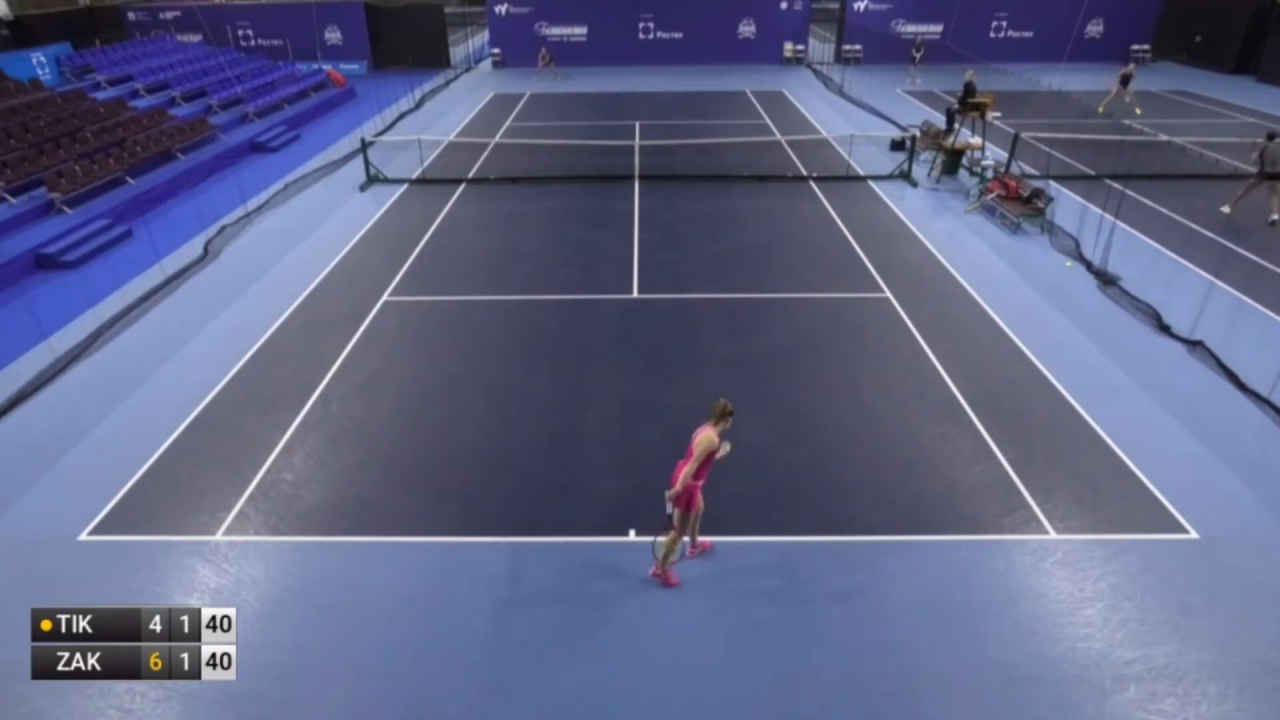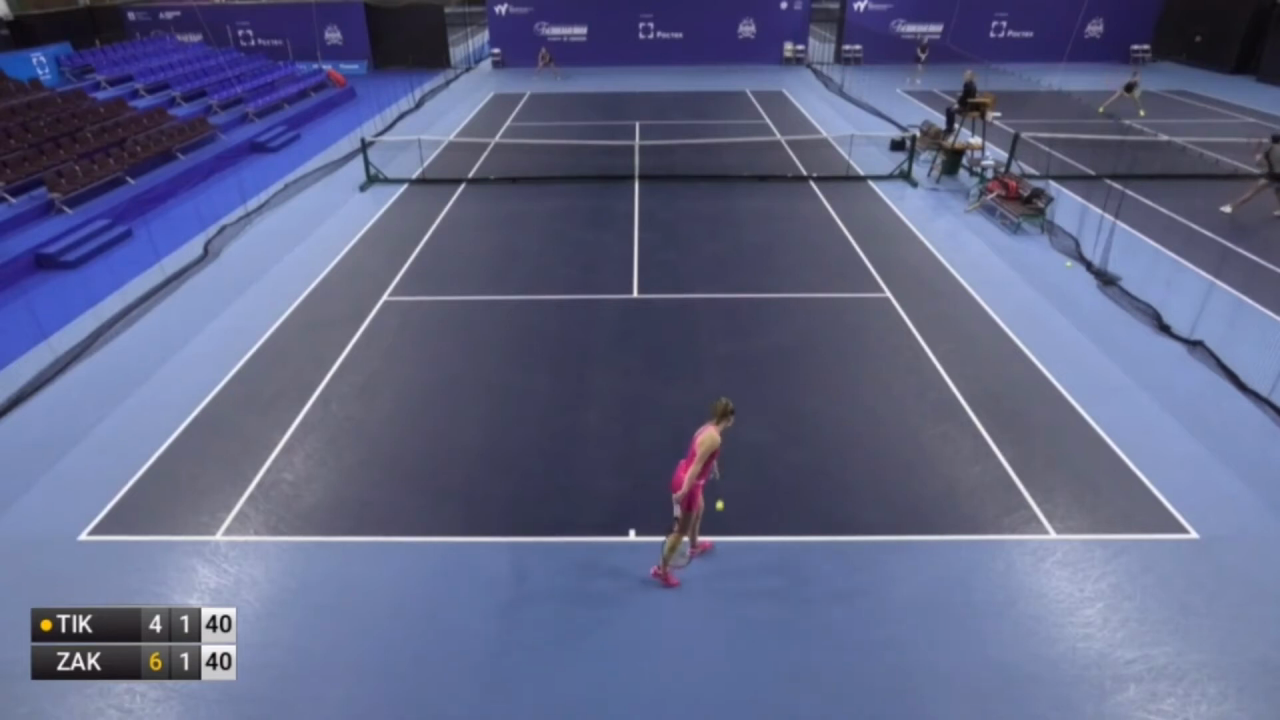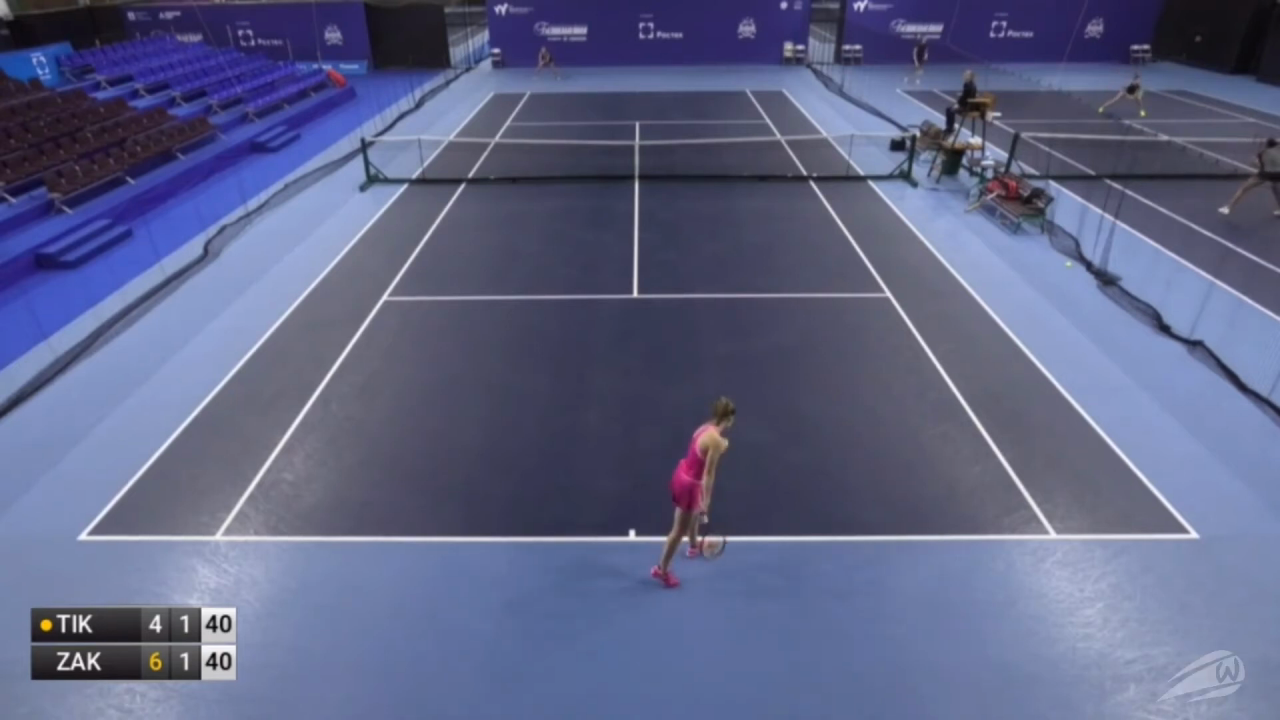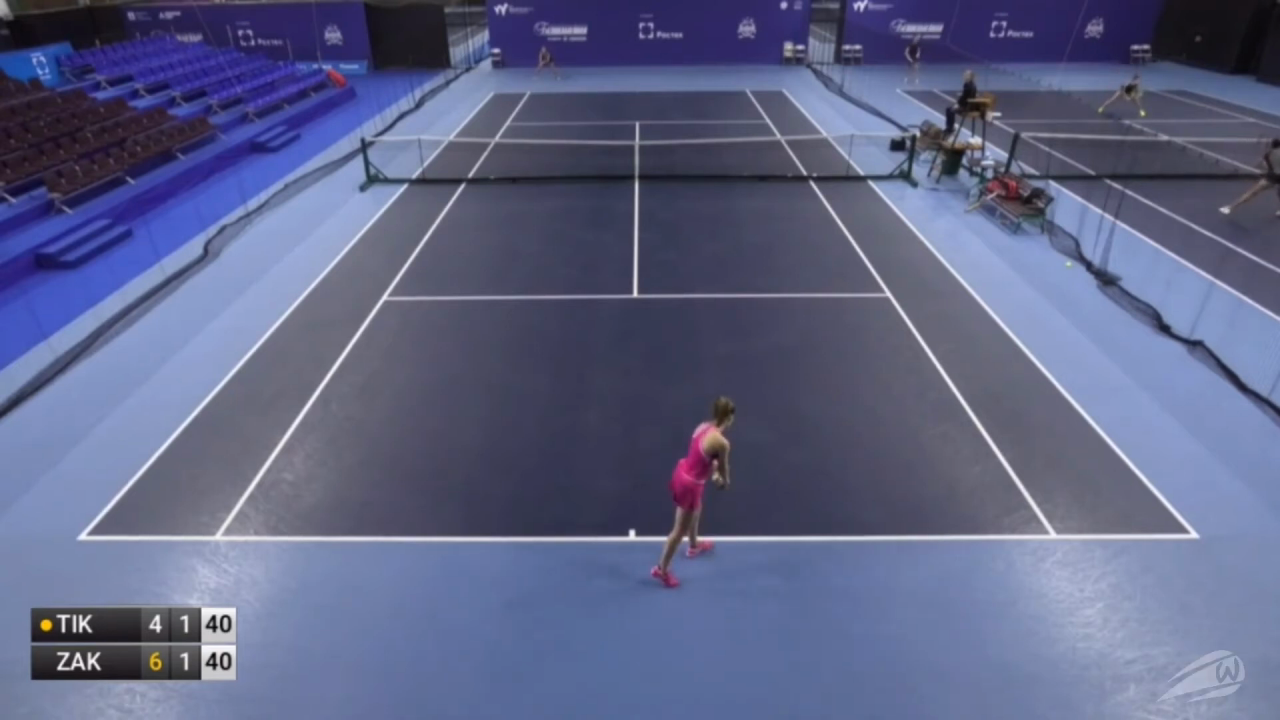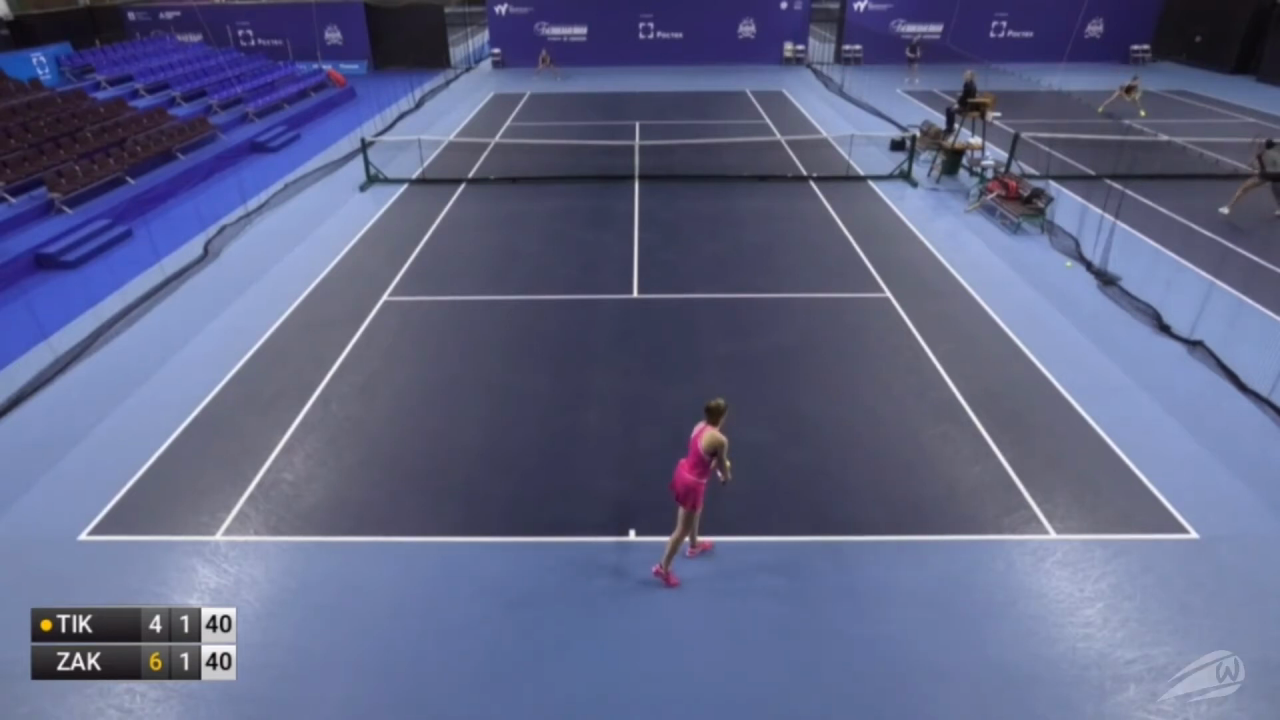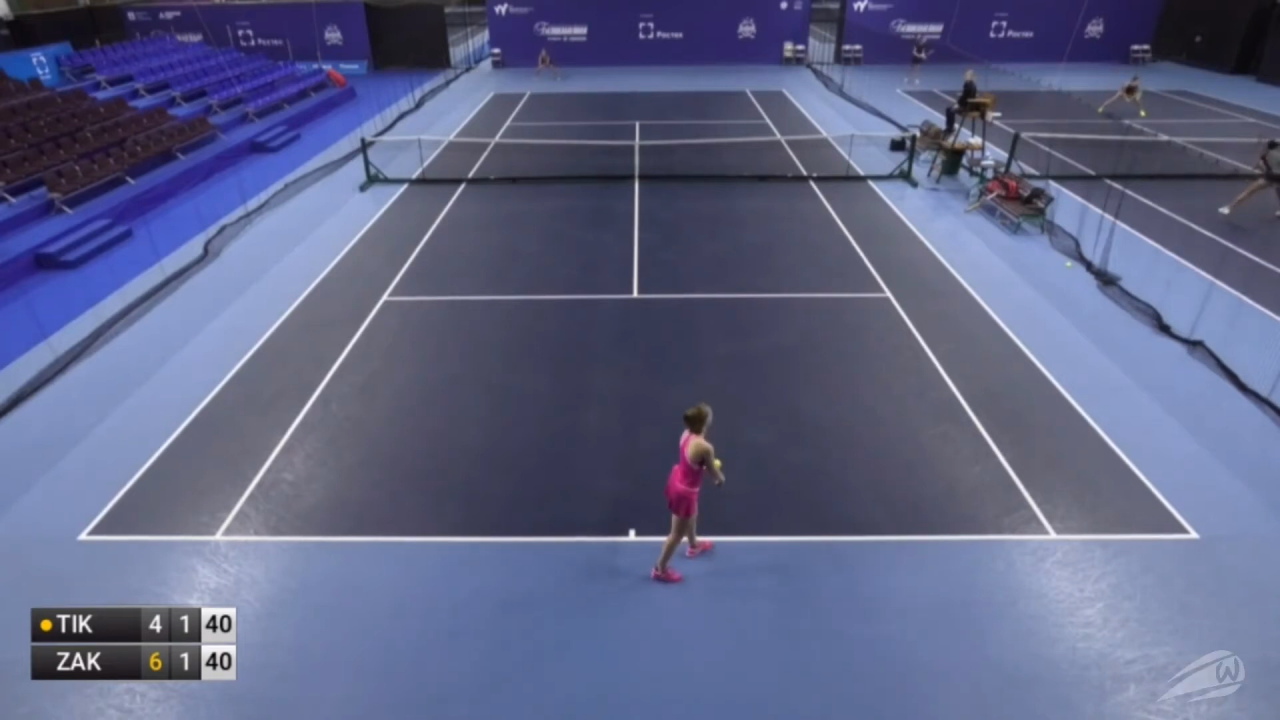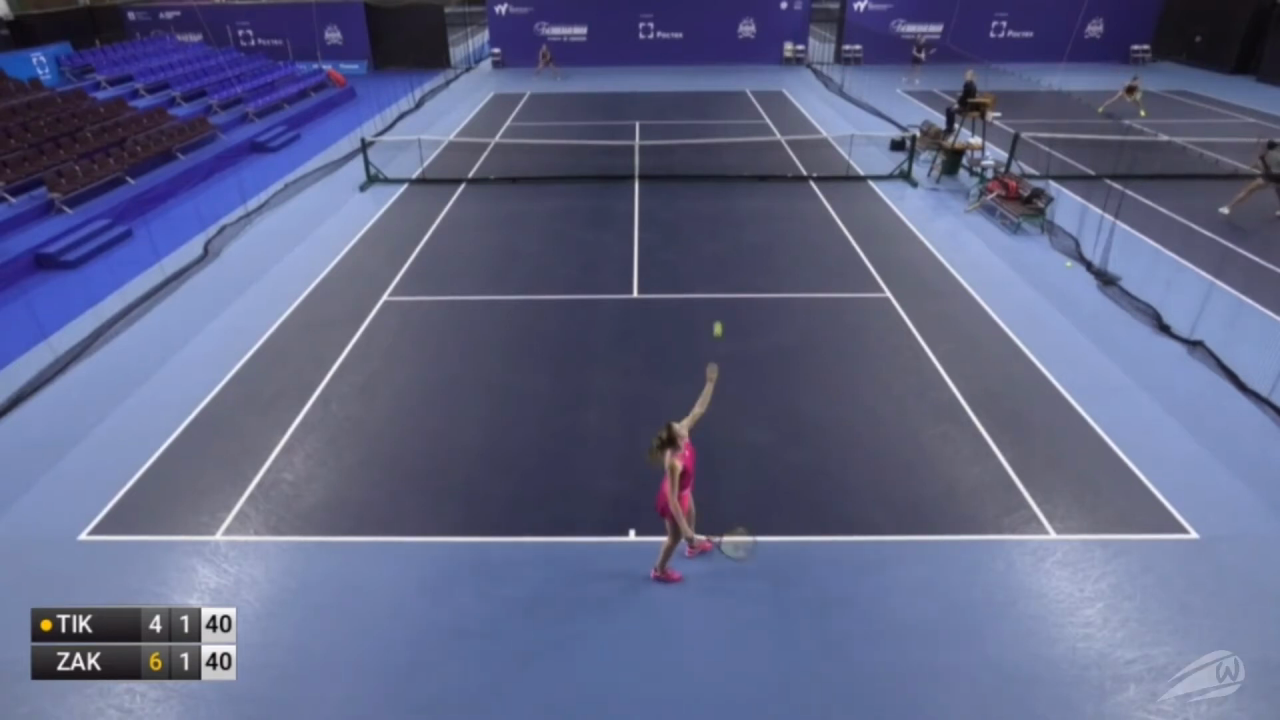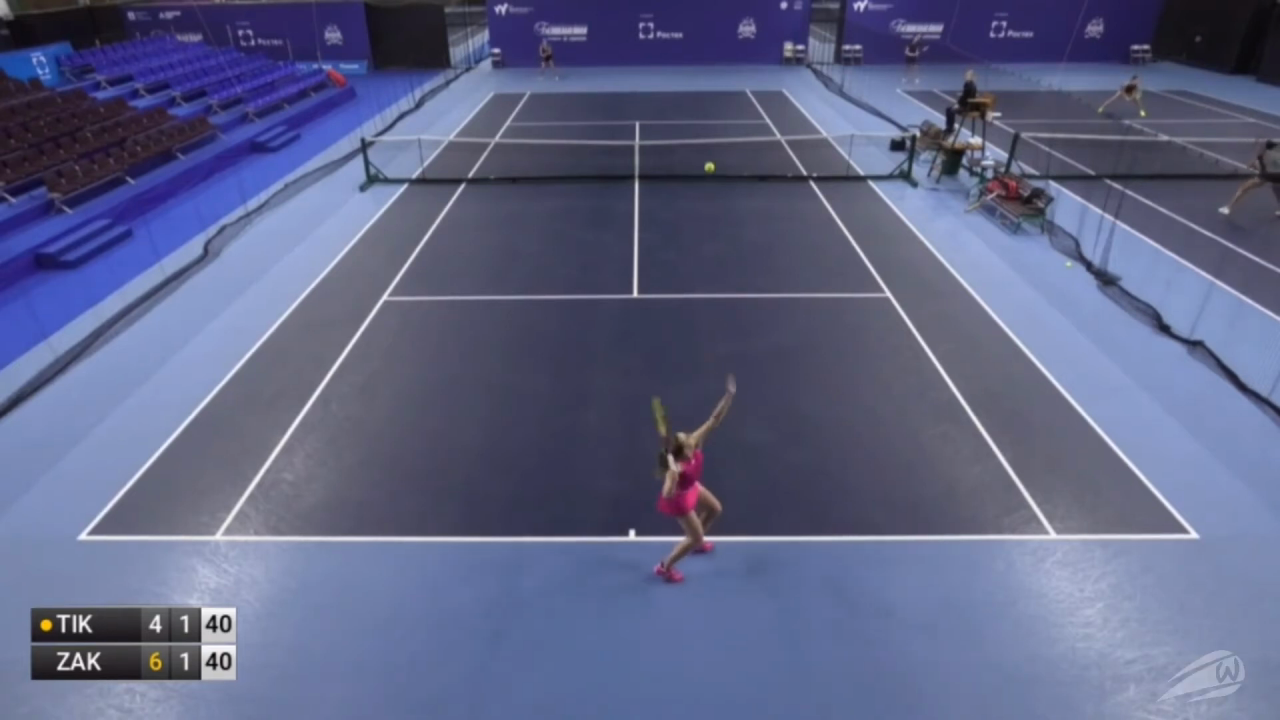
dt=0.5s
person 1, frame 1
left shoulder: (706, 429)
right shoulder: (712, 439)
right elbow: (693, 463)
left wrist: (719, 454)
right wrist: (678, 488)
left hip: (689, 481)
right hip: (687, 484)
left knee: (699, 509)
right knee: (679, 530)
left ankle: (695, 546)
right ankle: (660, 569)
person 1, frame 2
left shoulder: (707, 428)
right shoulder: (714, 438)
right elbow: (697, 464)
left wrist: (713, 469)
right wrist: (684, 490)
left hip: (684, 476)
right hip: (689, 483)
left knee: (699, 509)
right knee: (681, 530)
left ankle: (695, 546)
right ankle: (661, 569)
person 1, frame 3
left shoulder: (705, 428)
right shoulder: (716, 440)
right elbow: (708, 473)
left wrist: (719, 451)
right wrist: (705, 501)
left hip: (682, 474)
right hip: (688, 484)
left knee: (696, 511)
right knee: (679, 530)
left ankle: (694, 546)
right ankle: (661, 569)
person 1, frame 4
left shoulder: (703, 426)
right shoulder: (722, 443)
right elbow: (723, 468)
left wrist: (712, 469)
right wrist: (725, 481)
left hip: (682, 472)
right hip: (690, 485)
left knee: (696, 511)
right knee: (680, 530)
left ankle: (694, 546)
right ankle: (661, 569)
person 1, frame 5
left shoulder: (700, 426)
right shoulder: (720, 440)
right elbow: (722, 465)
right wrist: (726, 477)
left hip: (683, 472)
right hip: (692, 484)
left knee: (696, 512)
right knee: (682, 530)
left ankle: (694, 545)
right ankle: (663, 568)
person 1, frame 6
left shoulder: (688, 433)
right shoulder: (705, 447)
right elbow: (713, 472)
left wrist: (706, 464)
right wrist: (720, 479)
left hip: (678, 479)
right hip: (684, 492)
left knee: (692, 516)
right knee: (677, 534)
left ankle: (694, 545)
right ankle: (660, 569)
person 1, frame 7
left shoulder: (682, 433)
right shoulder: (674, 463)
left elbow: (699, 409)
right elbow: (673, 498)
left wrist: (710, 383)
right wrist: (683, 527)
left hip: (683, 491)
right hip: (675, 499)
left knee: (690, 516)
right knee: (676, 536)
left ankle: (693, 545)
right ankle: (660, 571)
person 1, frame 8
left shoulder: (695, 442)
right shoulder: (676, 468)
left elbow: (715, 419)
right elbow: (667, 496)
left wrist: (729, 395)
right wrist: (672, 477)
left hip: (691, 488)
right hip: (679, 499)
left knee: (715, 509)
right knee: (694, 537)
left ankle: (697, 542)
right ankle: (665, 567)
